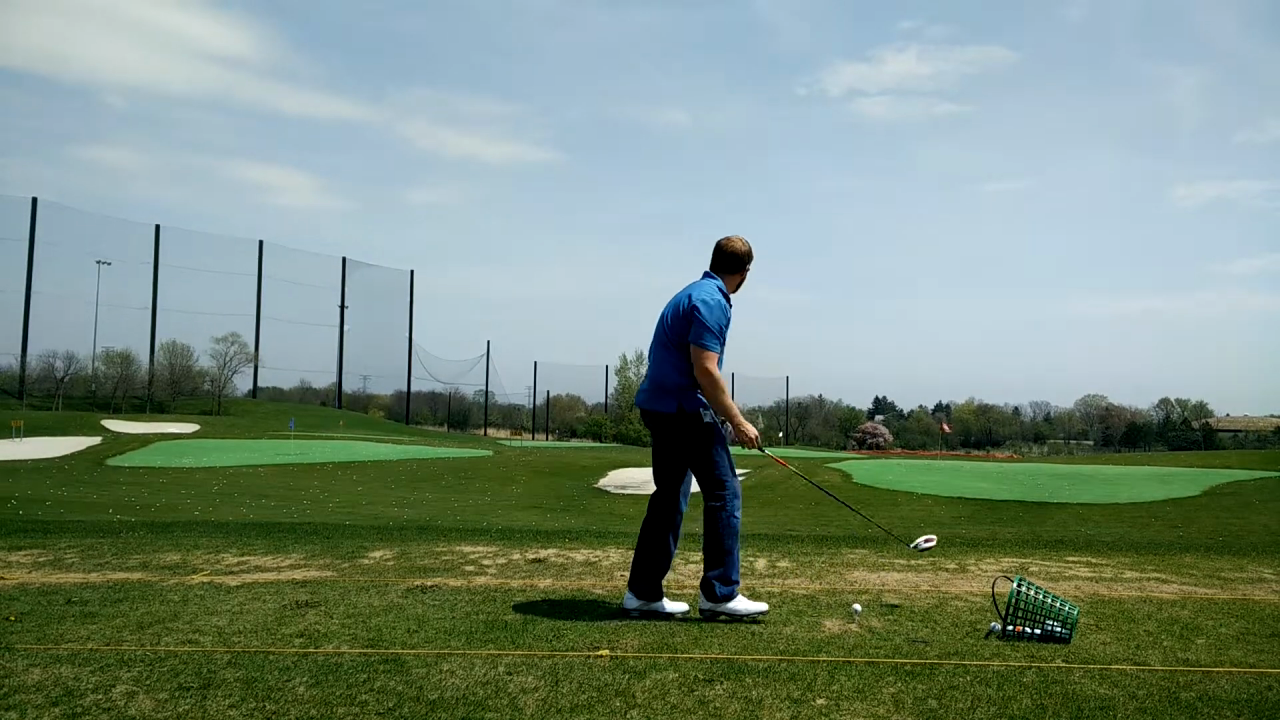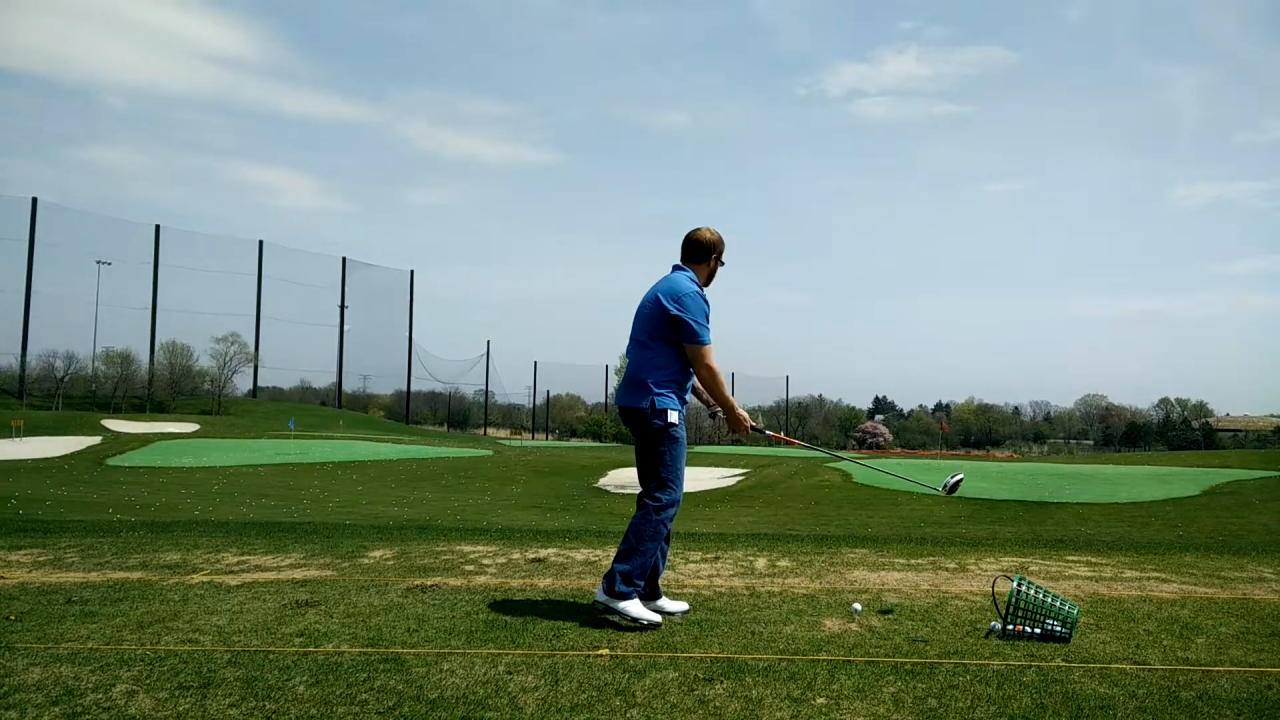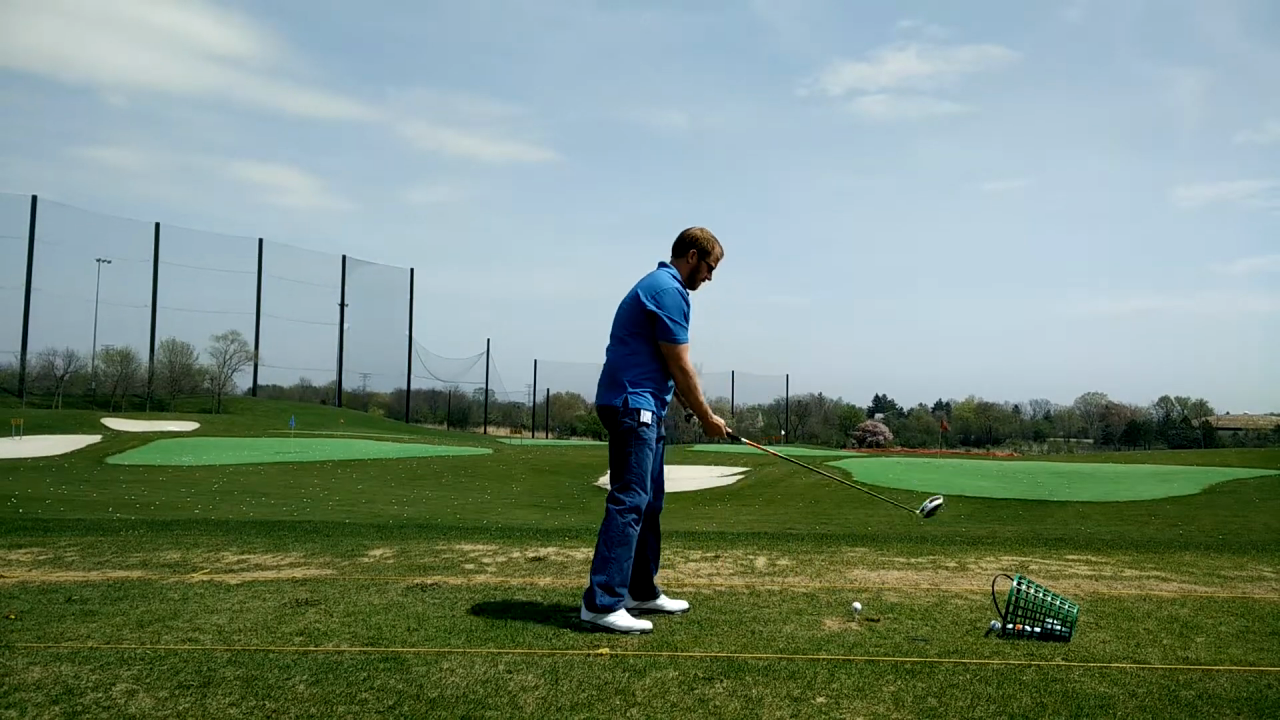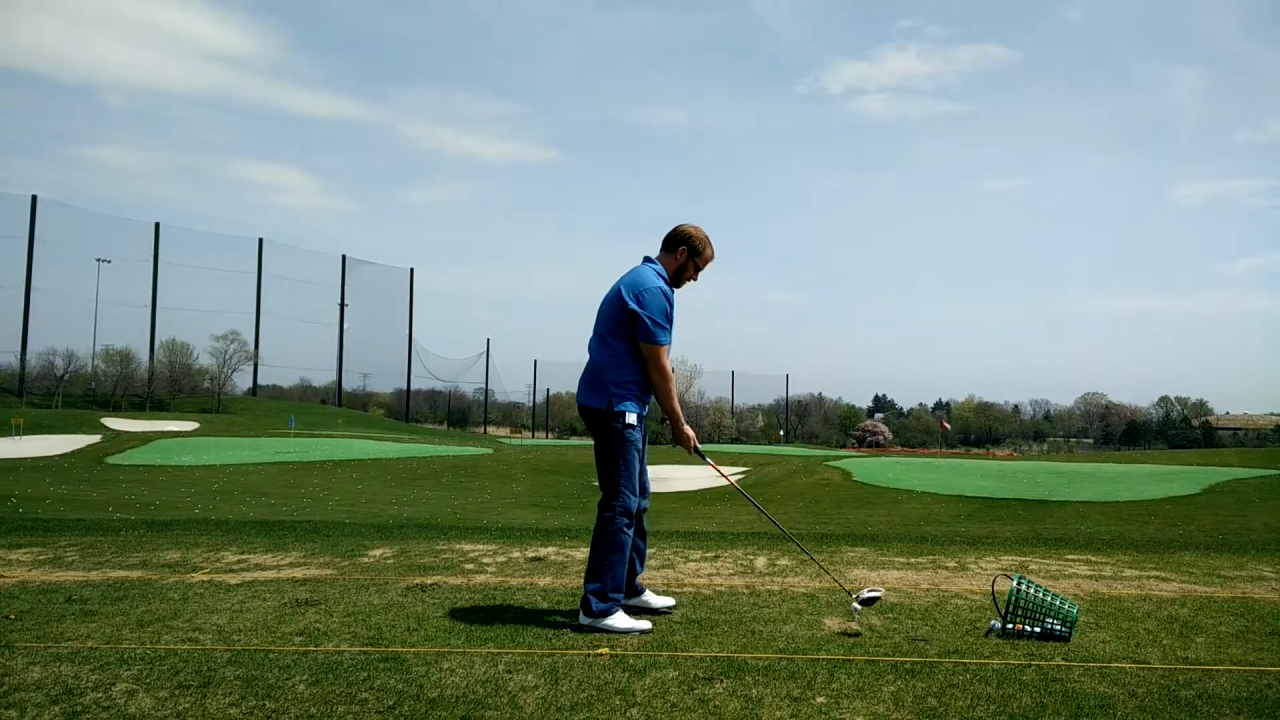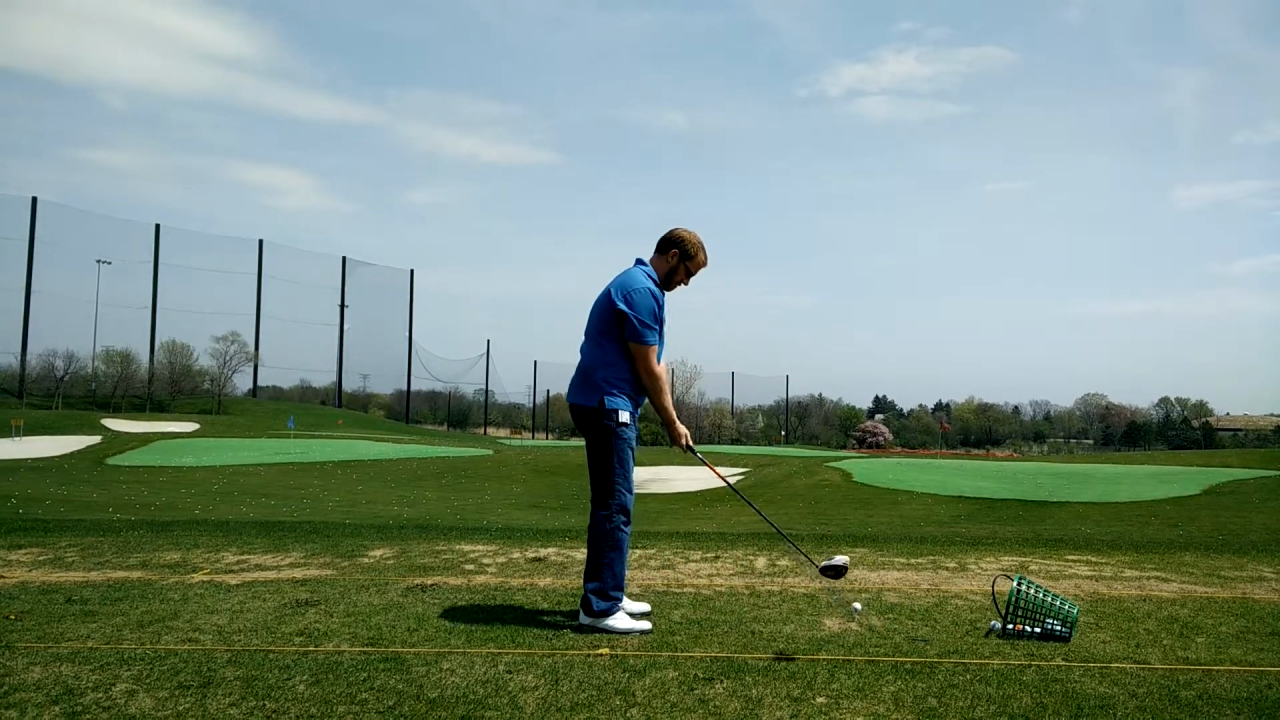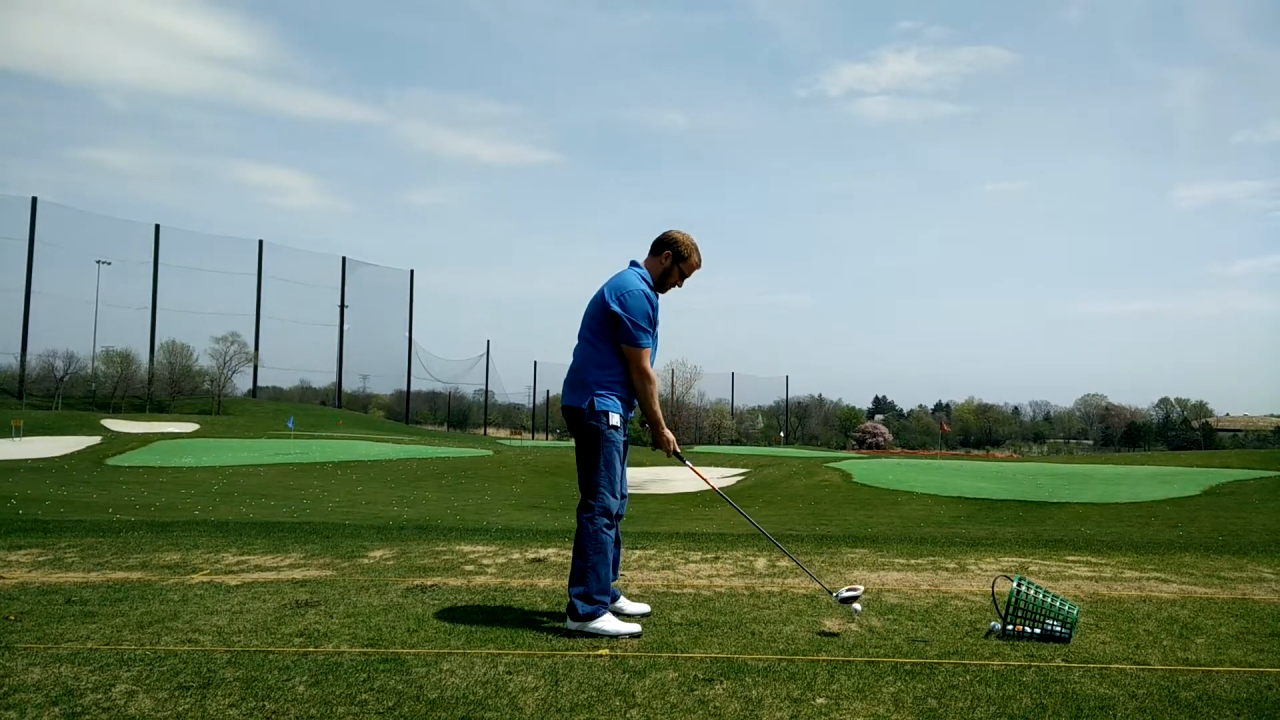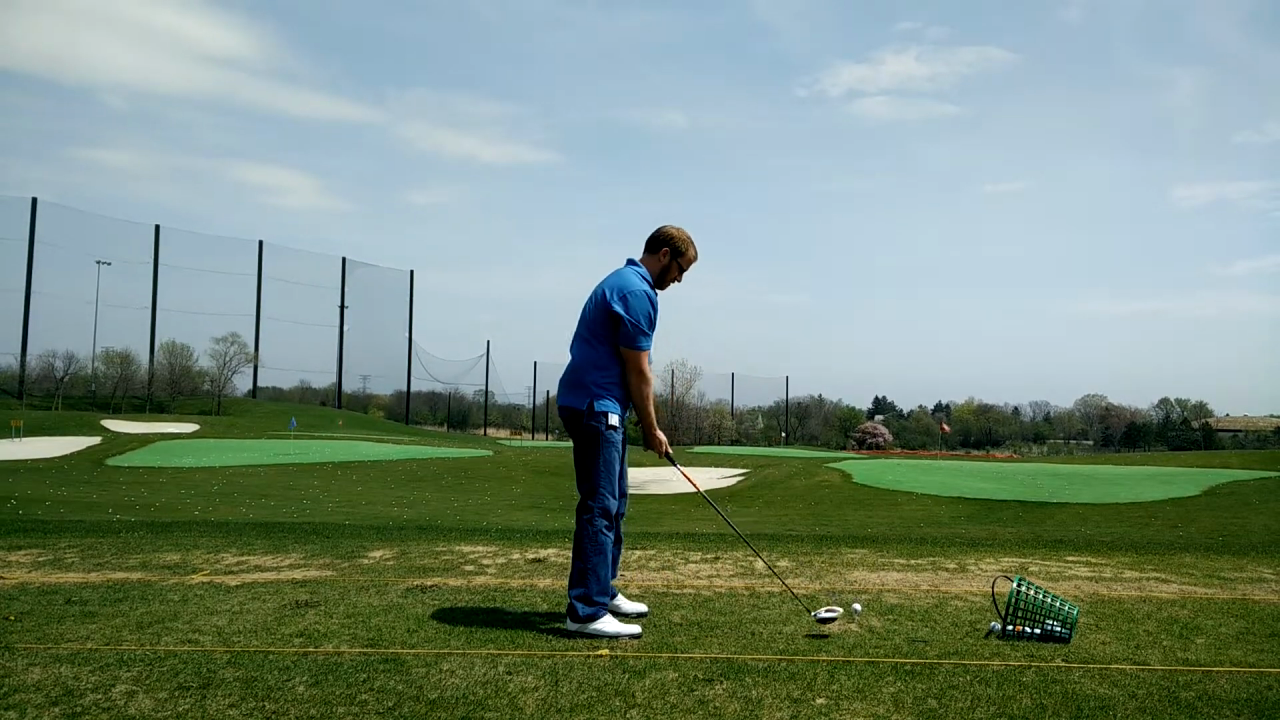
dt=0.3s
person 1, frame 1
left shoulder: (693, 293)
right shoulder: (712, 301)
right elbow: (705, 370)
left wrist: (722, 414)
right wrist: (736, 420)
left hip: (658, 406)
right hip: (682, 409)
left knee: (669, 498)
right knee: (723, 493)
left ankle: (643, 592)
right ankle: (720, 594)
person 1, frame 2
left shoulder: (668, 287)
right shoulder: (688, 293)
right elbow: (704, 366)
left wrist: (712, 404)
right wrist: (732, 410)
left hip: (641, 402)
right hip: (657, 406)
left knee: (656, 496)
right knee: (664, 496)
left ankle: (644, 590)
right ankle: (619, 587)
person 1, frame 3
left shoulder: (657, 285)
right shoulder: (669, 290)
right elbow: (680, 366)
left wrist: (694, 411)
right wrist: (706, 416)
left hip: (637, 405)
right hip: (632, 406)
left knee: (649, 502)
right knee: (629, 499)
left ankle: (641, 590)
right ankle: (601, 602)
person 1, frame 4
left shoulder: (642, 280)
right shoulder: (653, 288)
right elbow: (658, 369)
left wrist: (674, 420)
right wrist: (679, 425)
left hip: (616, 404)
right hip: (616, 407)
left knee: (633, 500)
right knee: (620, 504)
left ankle: (627, 587)
right ankle: (599, 606)
person 1, frame 5
left shoulder: (640, 285)
right shoulder: (642, 289)
left elbow: (654, 365)
right elbow: (647, 369)
left wrist: (671, 419)
right wrist: (672, 422)
left hip: (609, 404)
right hip: (606, 404)
left knee: (614, 503)
right knee: (615, 504)
left ankle: (607, 594)
right ankle: (599, 605)
person 1, frame 6
left shoulder: (633, 287)
right shoulder: (636, 291)
left elbow: (641, 369)
right elbow: (640, 371)
left wrist: (655, 423)
right wrist: (659, 427)
left hip: (601, 405)
right hip: (598, 406)
left knee: (611, 503)
right knee: (601, 505)
left ankle: (603, 593)
right ankle: (585, 609)
person 1, frame 7
left shoulder: (624, 281)
right shoulder: (637, 291)
right elbow: (637, 372)
left wrist: (645, 421)
right wrist: (651, 428)
left hip: (595, 405)
right hip: (595, 407)
left knee: (613, 502)
right knee: (599, 506)
left ankle: (602, 592)
right ankle: (586, 611)
